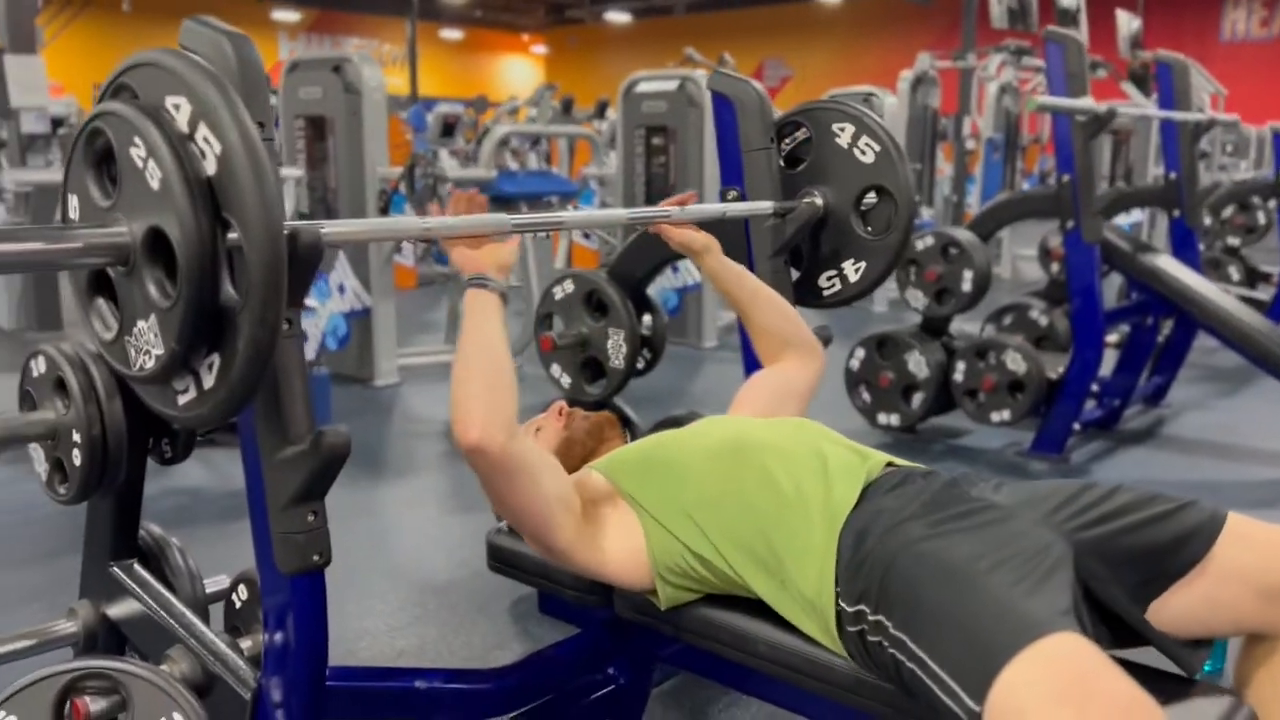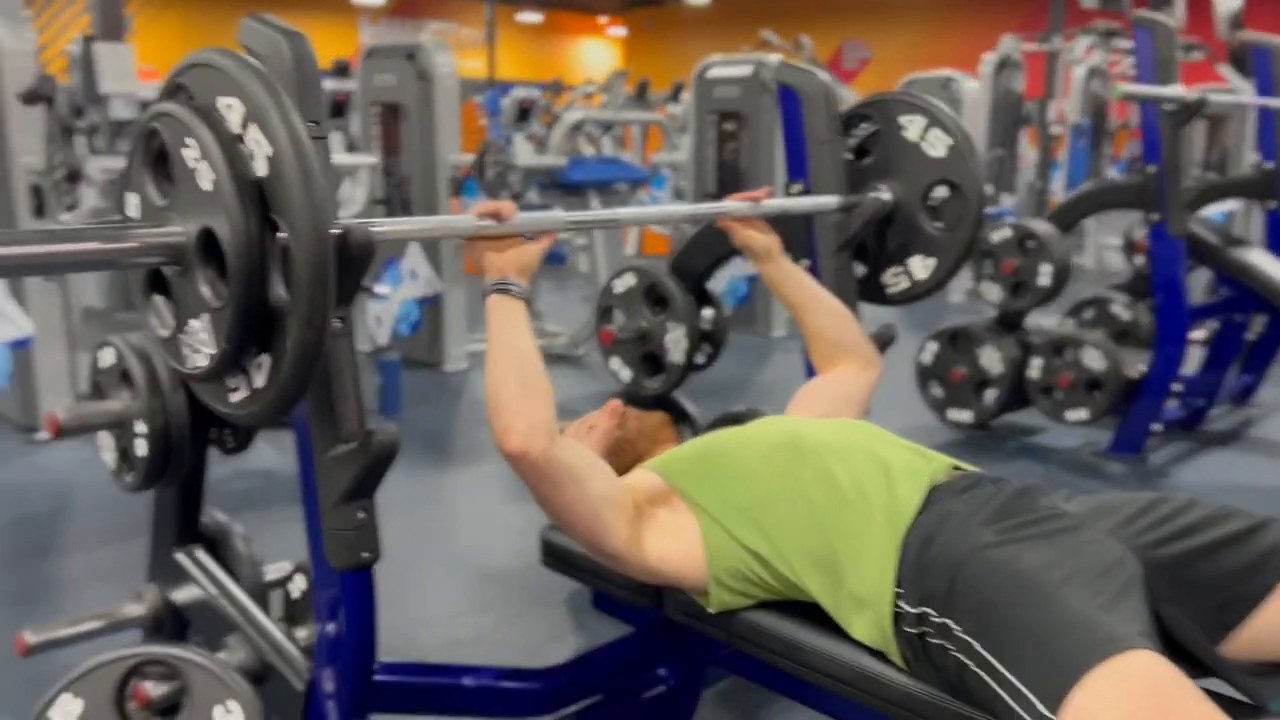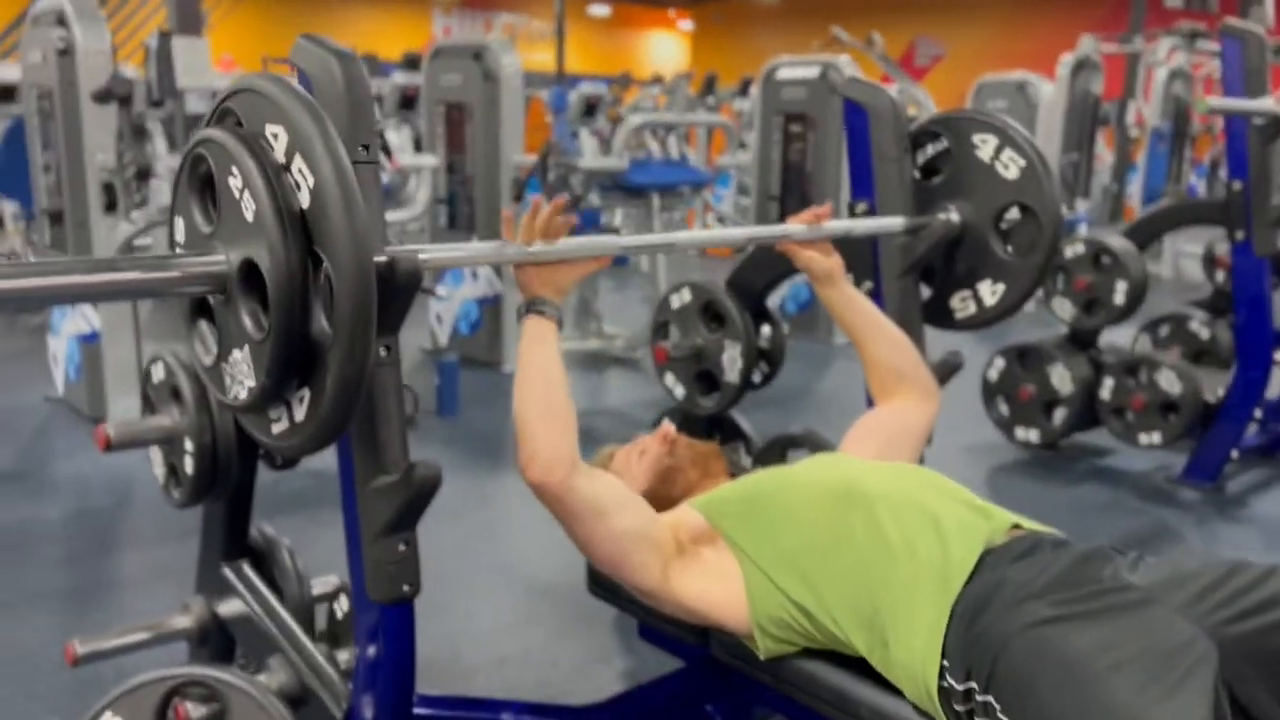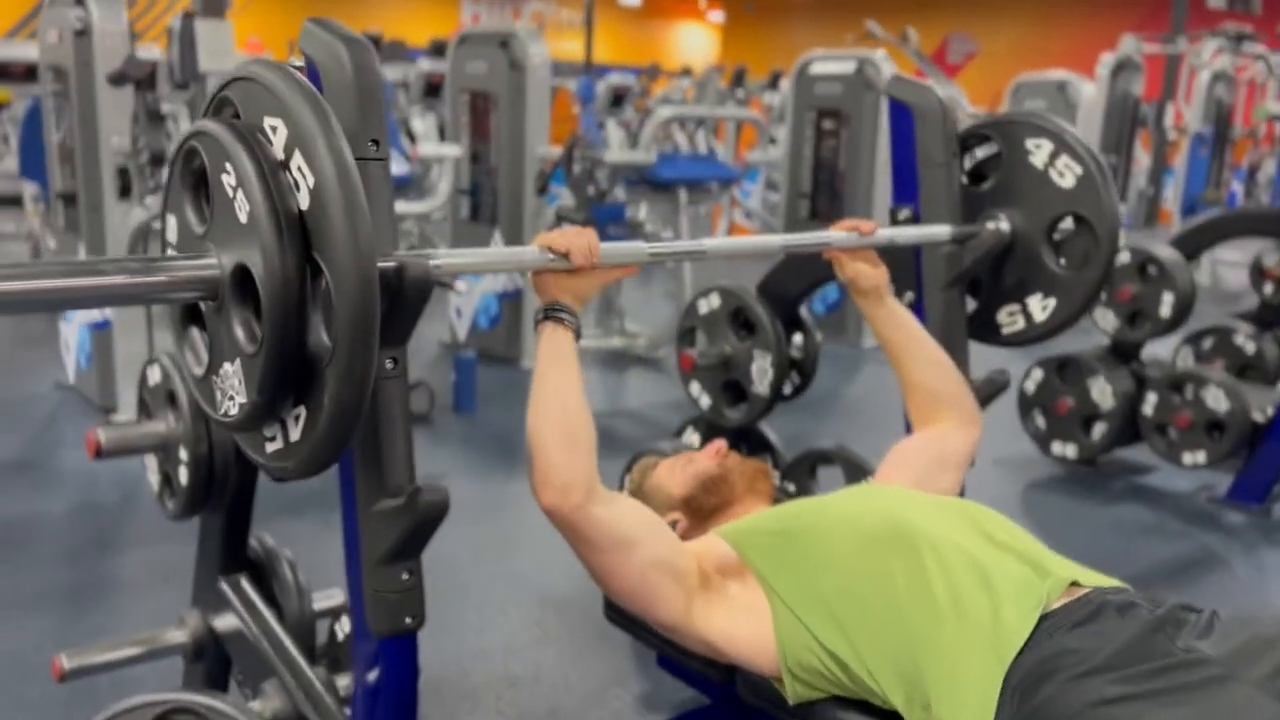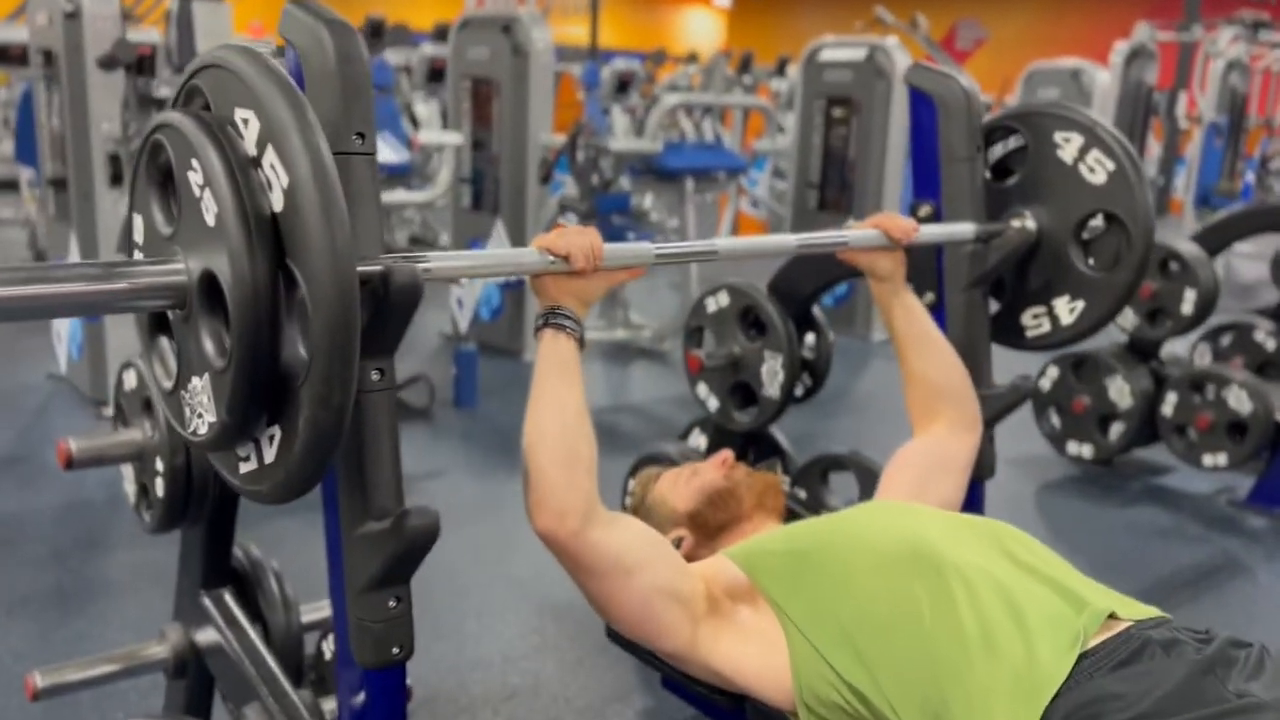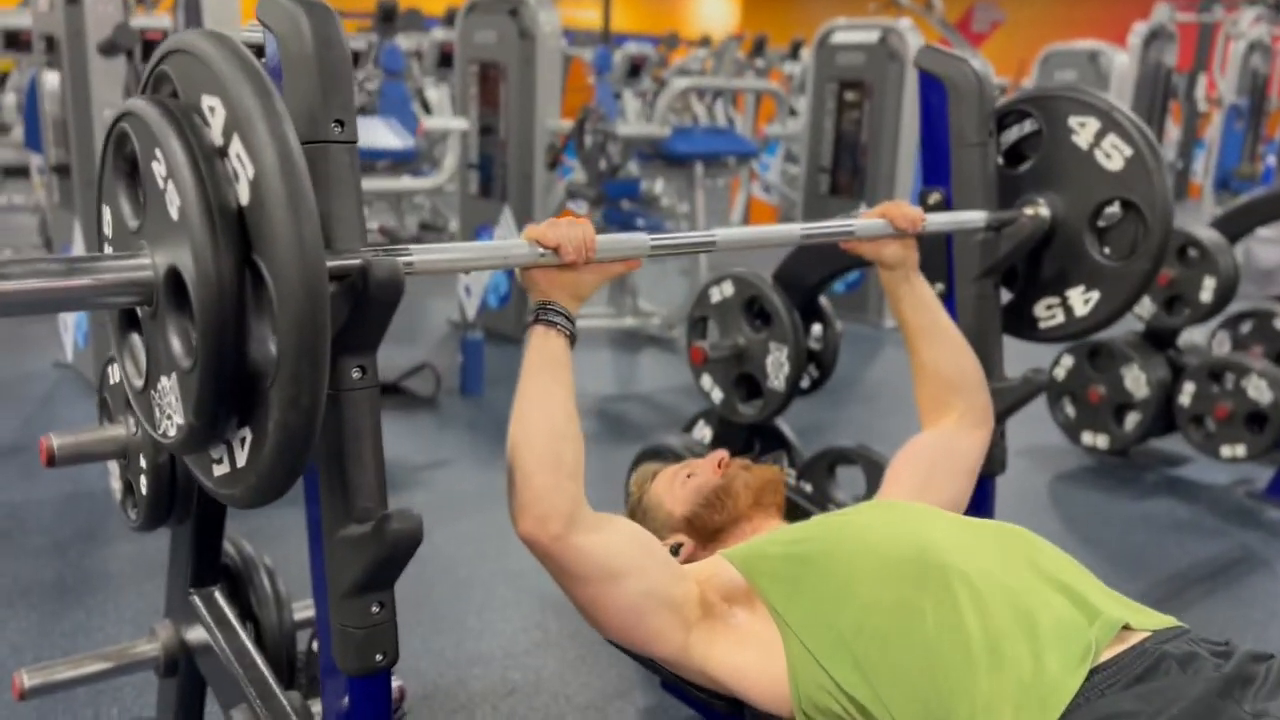
dt=0.3s
person 1, frame 1
left shoulder: (697, 444)
right shoulder: (582, 515)
left elbow: (797, 354)
right elbow: (481, 434)
left wrist: (709, 256)
right wrist: (484, 283)
person 1, frame 2
left shoulder: (756, 447)
right shoulder: (641, 514)
left elbow: (854, 364)
right elbow: (528, 440)
left wrist: (770, 258)
right wrist: (505, 288)
person 1, frame 3
left shoulder: (815, 478)
right shoulder: (684, 549)
left elbow: (912, 394)
right elbow: (551, 467)
left wrist: (830, 282)
right wrist: (541, 306)
person 1, frame 4
left shoulder: (860, 506)
right shoulder: (711, 579)
left elbow: (954, 423)
right elbow: (570, 493)
left wrist: (876, 298)
right wrist: (560, 314)
person 1, frame 5
left shoulder: (871, 525)
right shoulder: (717, 602)
left elbow: (952, 423)
right elbow: (565, 514)
left wrist: (889, 287)
right wrist: (562, 320)
person 1, frame 6
left shoulder: (878, 524)
right shoulder: (719, 604)
left elbow: (963, 417)
right elbow: (550, 517)
left wrist: (901, 275)
right wrist: (554, 313)
